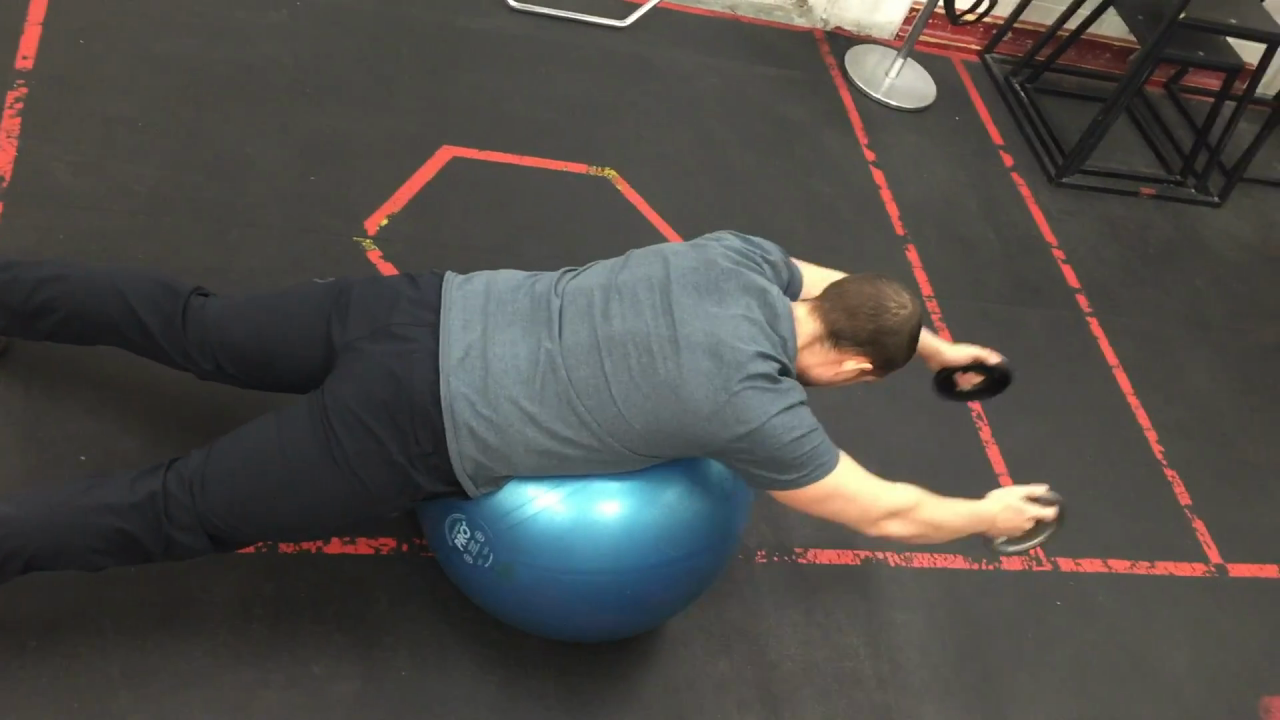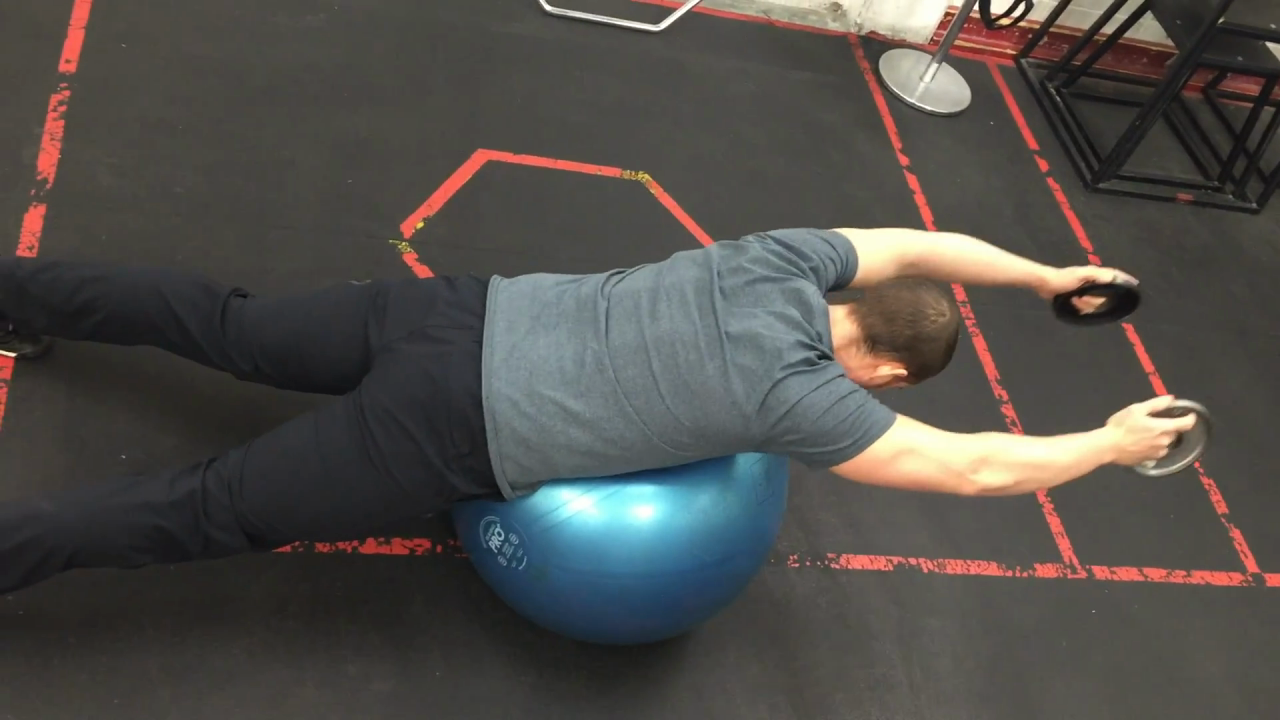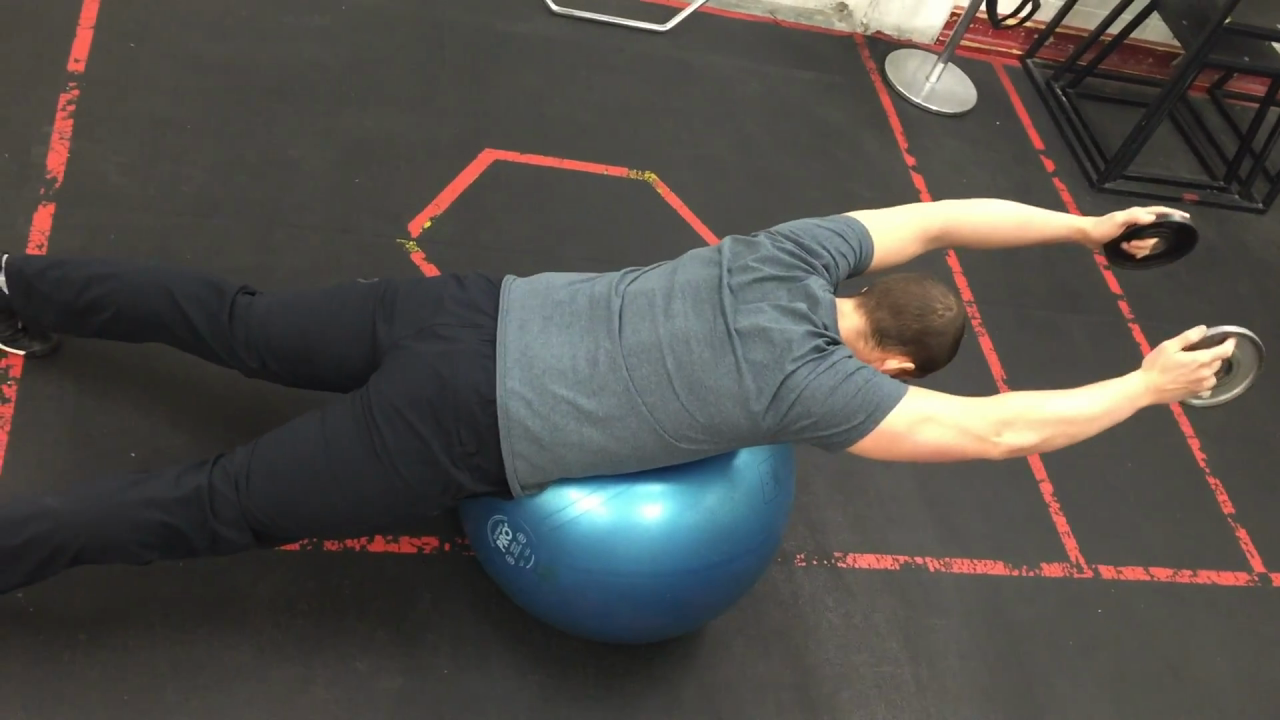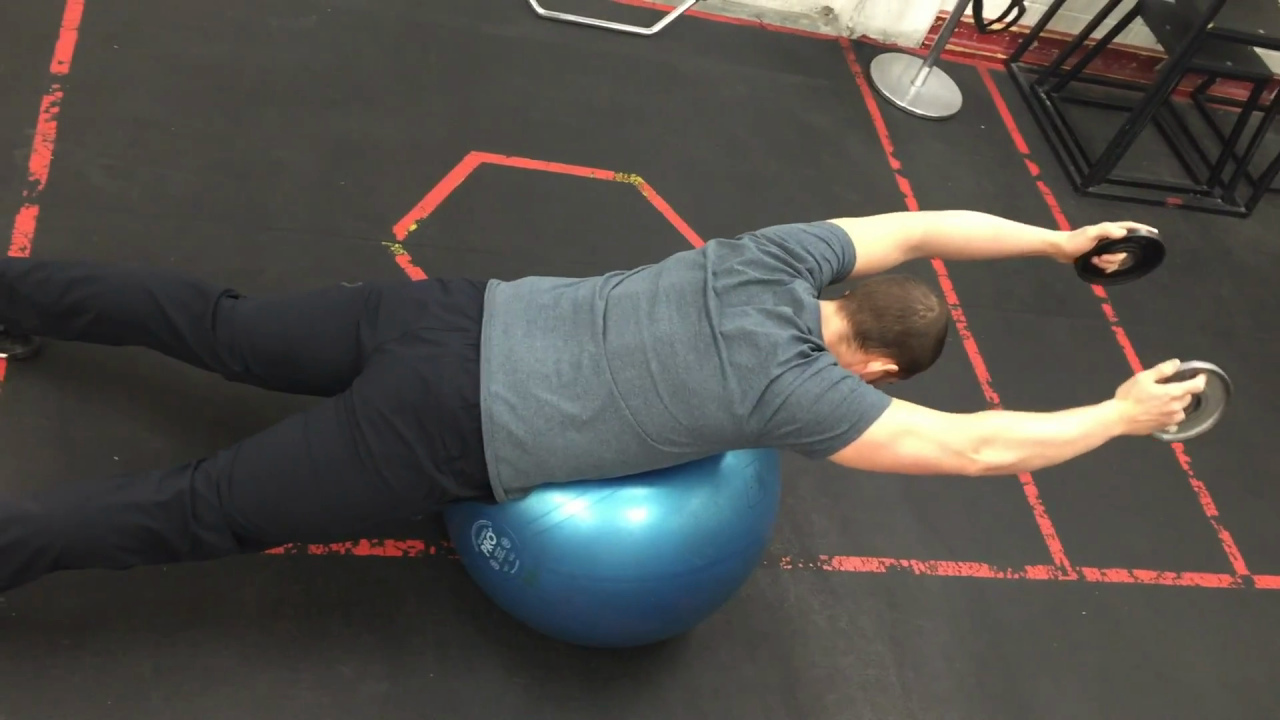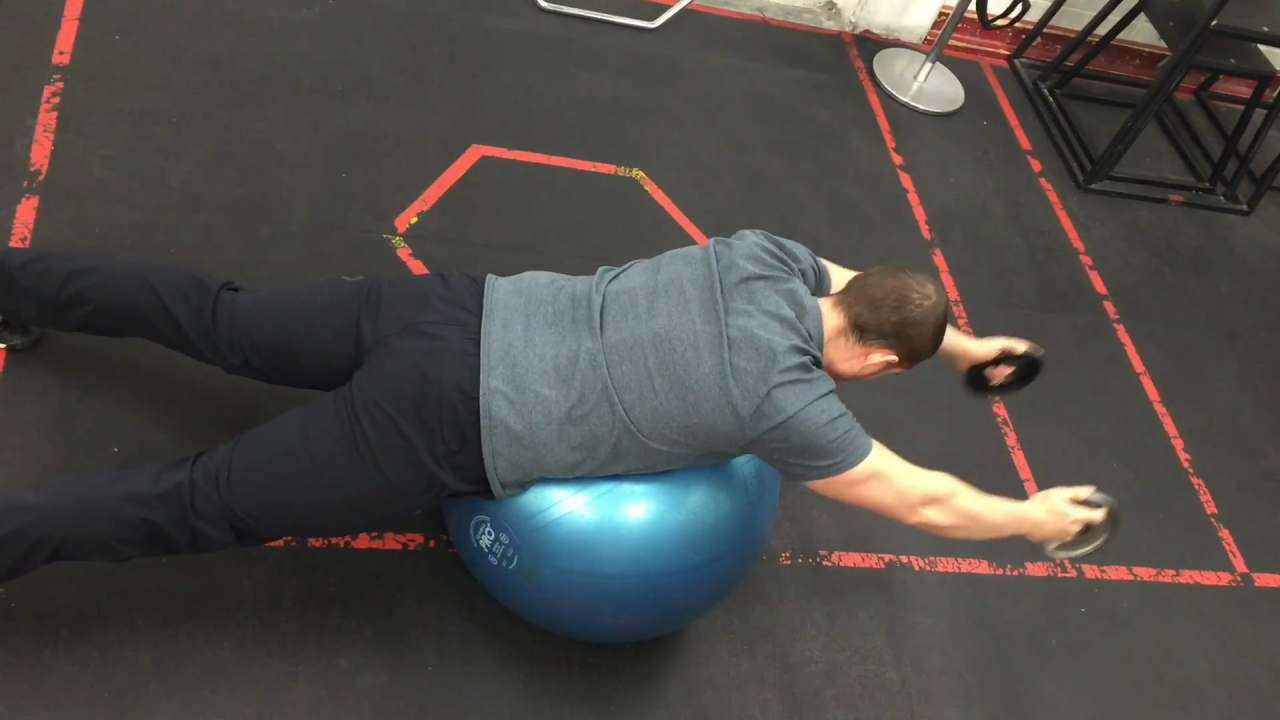
dt=0.5s
person 1, frame 1
left shoulder: (739, 258)
right shoulder: (747, 407)
left elbow: (833, 284)
right elbow: (885, 511)
left wrist: (937, 347)
right wrist: (991, 515)
left hip: (423, 312)
right hip: (413, 424)
left knee: (192, 327)
right knee: (175, 511)
person 1, frame 2
left shoulder: (787, 260)
right shoulder: (792, 394)
left elbow: (916, 247)
right elbow: (974, 467)
left wrist: (1048, 276)
right wrist: (1116, 440)
left hip: (460, 313)
right hip: (451, 429)
left knee: (233, 328)
right knee: (215, 508)
person 1, frame 3
left shoulder: (796, 252)
right shoulder: (803, 384)
left elbow: (939, 215)
right elbow: (1001, 428)
left wrist: (1091, 226)
right wrist: (1152, 383)
left hip: (469, 314)
right hip: (460, 427)
left knee: (239, 325)
right knee: (226, 506)
person 1, frame 4
left shoulder: (779, 256)
right shoulder: (789, 391)
left elbow: (919, 228)
right elbow: (975, 448)
left wrist: (1063, 241)
right wrist: (1123, 415)
left hip: (453, 316)
right hip: (444, 429)
left knee: (221, 329)
right knee: (201, 512)
person 1, frame 5
left shoulder: (766, 259)
right shoulder: (781, 402)
left elbow: (869, 285)
right elbow: (923, 502)
left wrist: (969, 345)
right wrist: (1034, 516)
left hip: (454, 313)
right hip: (443, 424)
left knee: (223, 321)
right knee: (203, 503)
